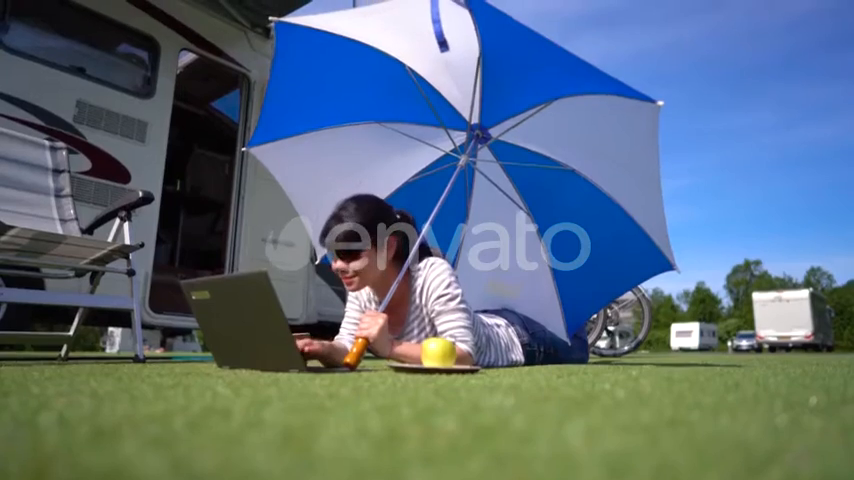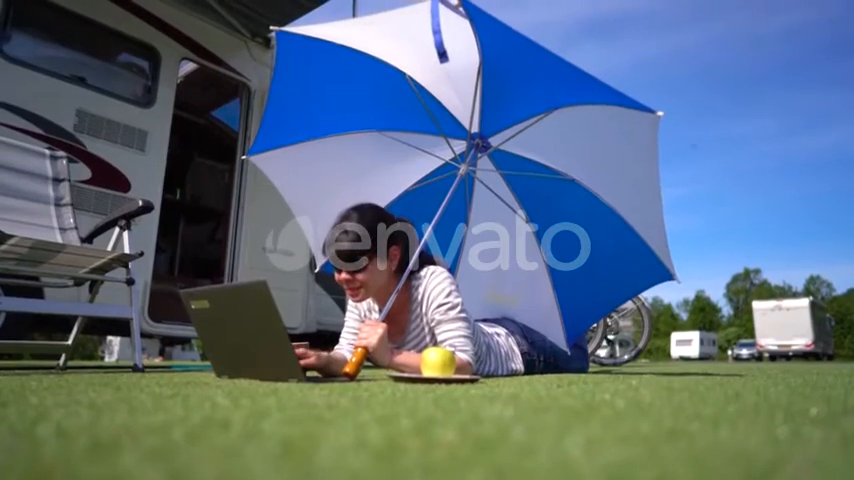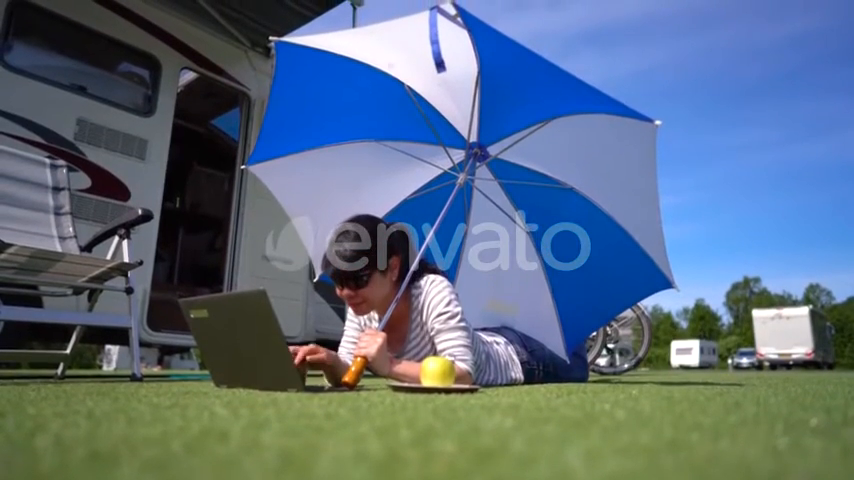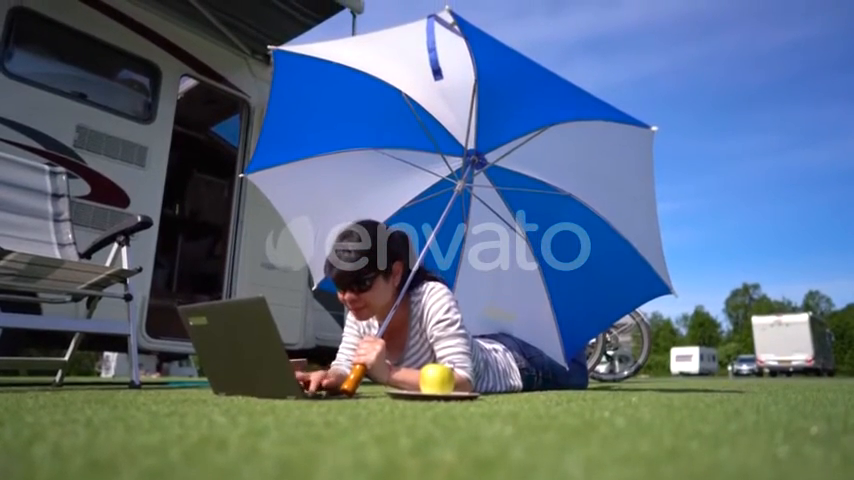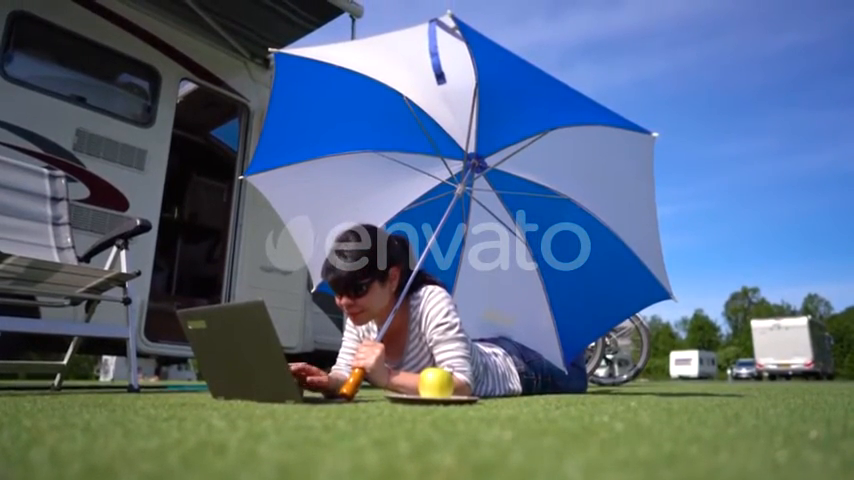
dt=0.7s
person 1, frame 1
left shoulder: (434, 274)
right shoulder: (361, 290)
left elbow: (464, 355)
right elbow: (346, 349)
left wrist: (391, 348)
right wrist: (325, 350)
left hip: (515, 341)
person 1, frame 2
left shoulder: (434, 283)
right shoulder: (361, 299)
left elbow: (464, 364)
right elbow: (345, 360)
left wrist: (391, 357)
right wrist: (323, 361)
left hip: (516, 349)
person 1, frame 3
left shoulder: (433, 291)
right shoulder: (360, 308)
left elbow: (463, 374)
right elbow: (346, 373)
left wrist: (390, 366)
right wrist: (330, 363)
left hip: (515, 358)
person 1, frame 4
left shoulder: (433, 298)
right shoulder: (359, 315)
left elbow: (462, 382)
right elbow: (343, 372)
left wrist: (389, 374)
right wrist: (329, 378)
left hip: (514, 365)
person 1, frame 5
left shoulder: (432, 301)
right shoulder: (359, 318)
left elbow: (461, 385)
right elbow: (343, 376)
left wrist: (388, 377)
right wrist: (327, 381)
left hip: (513, 368)
